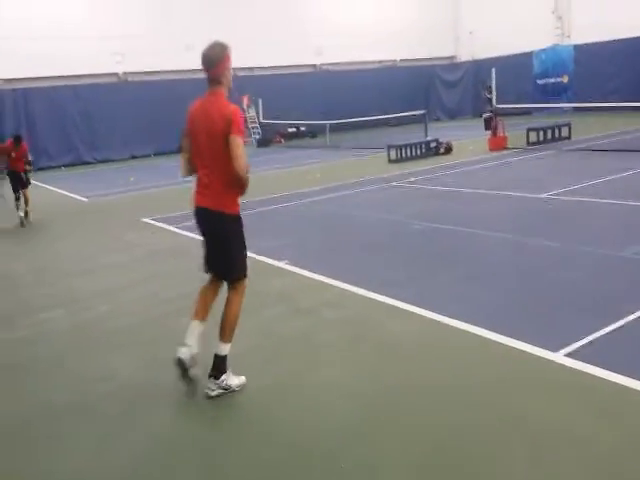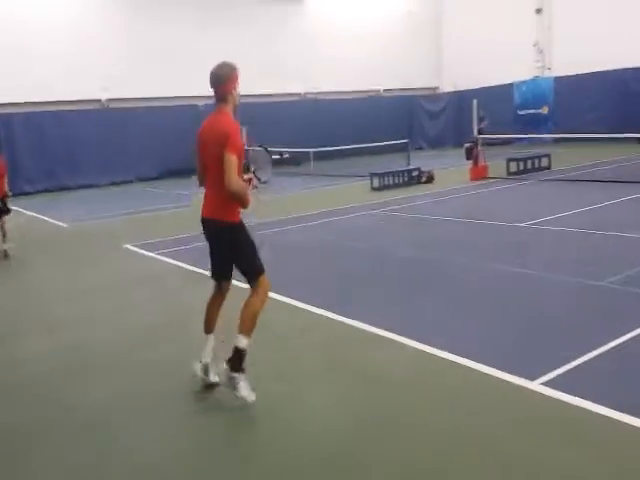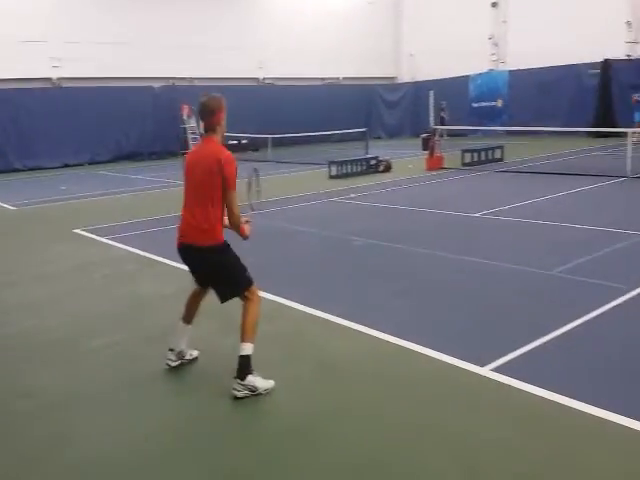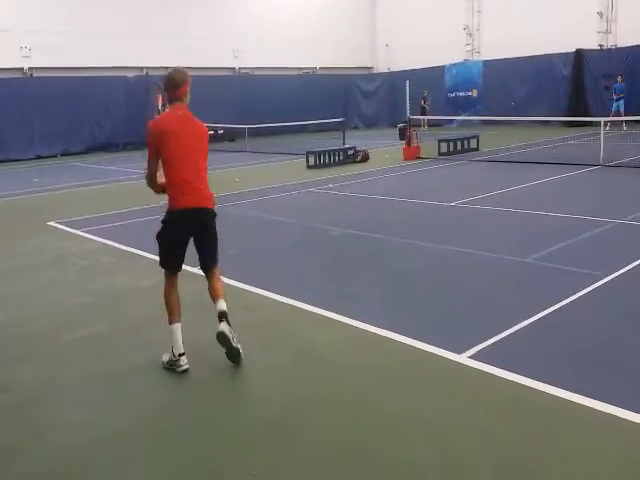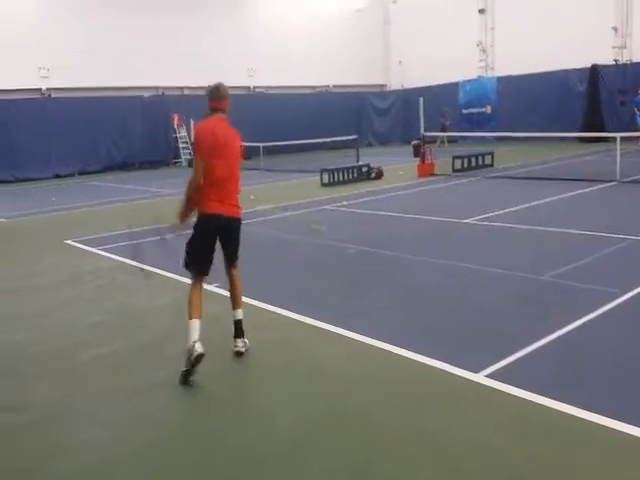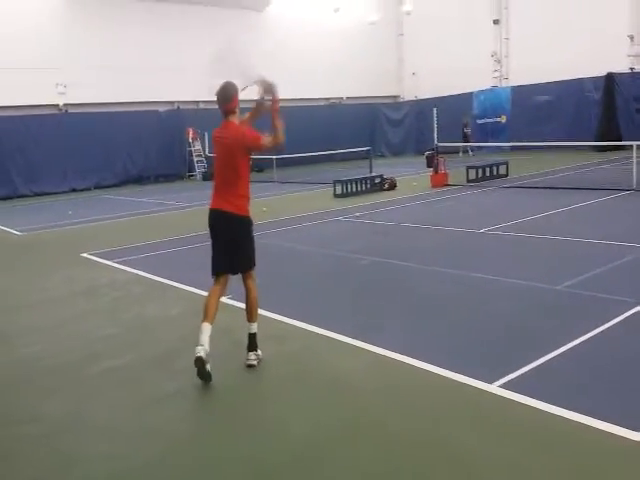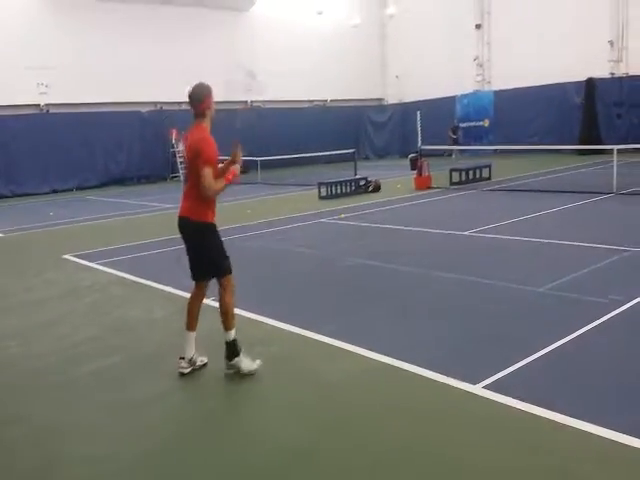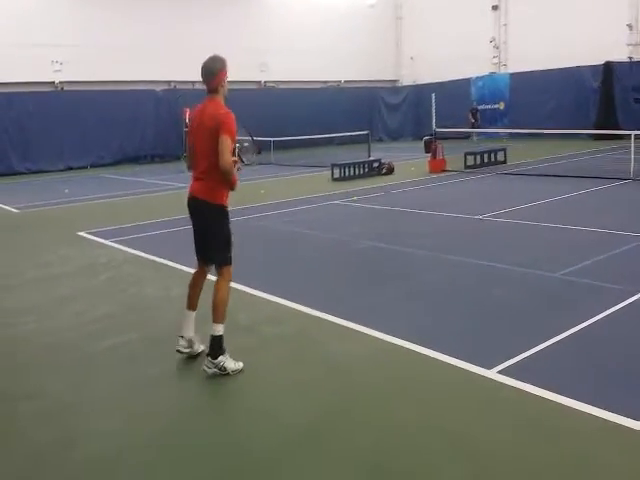
dt=0.4s
person 1, frame 1
left shoulder: (194, 111)
right shoulder: (232, 113)
left elbow: (188, 167)
right elbow: (240, 170)
right wrist: (243, 184)
left hip: (202, 207)
right hip: (225, 210)
left knee: (215, 279)
right knee: (237, 286)
left ankle: (189, 348)
right ankle: (218, 374)
person 1, frame 2
left shoulder: (205, 126)
right shoulder: (231, 128)
right elbow: (230, 184)
left wrist: (239, 181)
right wrist: (245, 196)
left hip: (209, 217)
right hip: (226, 219)
left knee: (221, 287)
right knee: (260, 284)
left ankle: (207, 363)
right ankle: (236, 365)
person 1, frame 3
left shoulder: (192, 155)
right shoulder: (225, 158)
right elbow: (232, 212)
left wrist: (229, 222)
right wrist: (240, 228)
left hip: (185, 241)
right hip: (209, 243)
left knee: (203, 285)
right knee: (251, 296)
left ankle: (177, 350)
right ankle: (244, 376)
person 1, frame 4
left shoulder: (157, 125)
right shoulder: (200, 127)
left elbow: (152, 178)
left hip: (179, 209)
right hip: (205, 206)
left knee: (170, 276)
right knee: (212, 271)
left ankle: (178, 353)
right ankle: (223, 323)
person 1, frame 5
left shoulder: (203, 129)
right shoulder: (235, 136)
left elbow: (198, 180)
left wrist: (186, 210)
left hip: (210, 215)
right hip: (234, 214)
left knee: (197, 281)
right knee: (232, 268)
left ankle: (194, 344)
right ankle: (239, 336)
person 1, frame 6
left shoulder: (220, 132)
right shoulder: (243, 134)
right elbow: (277, 141)
left wrist: (260, 106)
right wrist: (274, 106)
left hip: (217, 213)
right hip: (237, 215)
left knee: (219, 282)
right knee: (248, 277)
left ankle: (203, 348)
right ankle: (252, 348)
person 1, frame 7
left shoulder: (193, 136)
right shoulder: (205, 140)
right elbow: (209, 191)
left wrist: (229, 164)
right wrist: (231, 173)
left hip: (188, 219)
right hip: (200, 222)
left knee: (201, 284)
right knee: (226, 284)
left ankle: (188, 356)
right ankle: (233, 355)
person 1, frame 8
left shoulder: (195, 114)
right shoulder: (224, 115)
right elbow: (224, 163)
right wrist: (233, 180)
left hip: (196, 198)
right hip: (213, 202)
left knee: (203, 266)
right knee: (224, 272)
left ankle: (187, 338)
right ankle: (216, 355)
